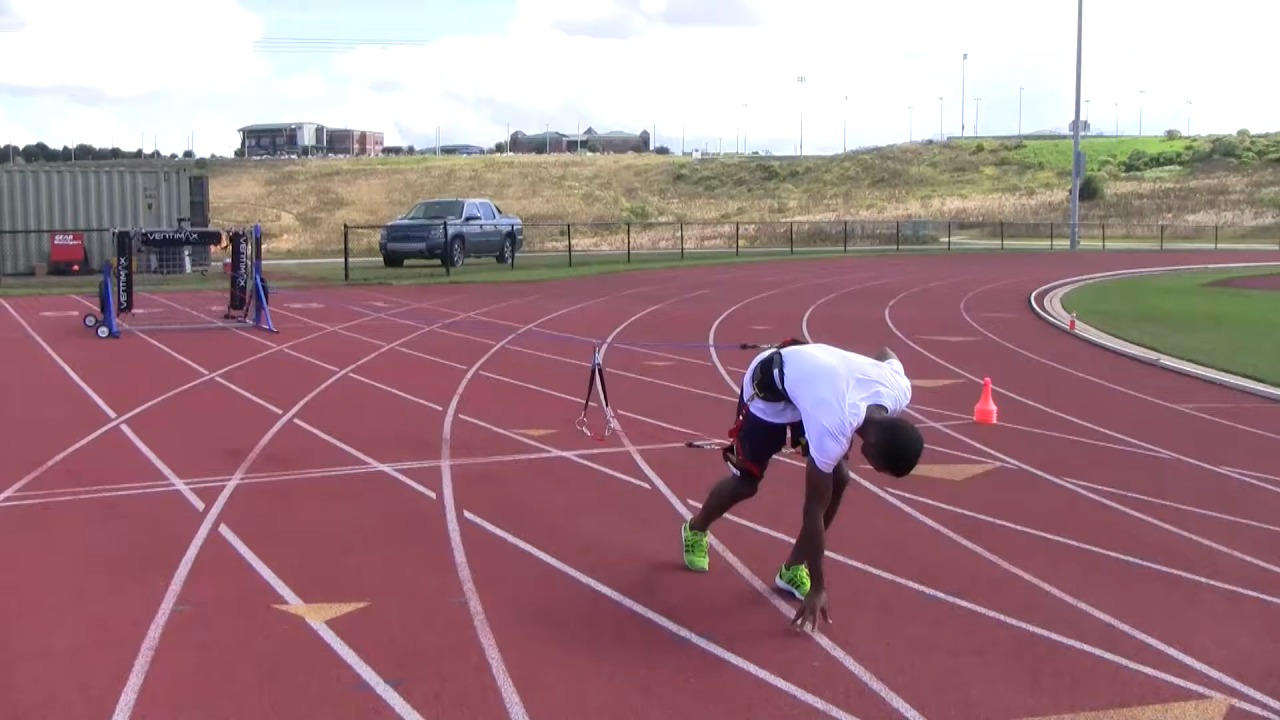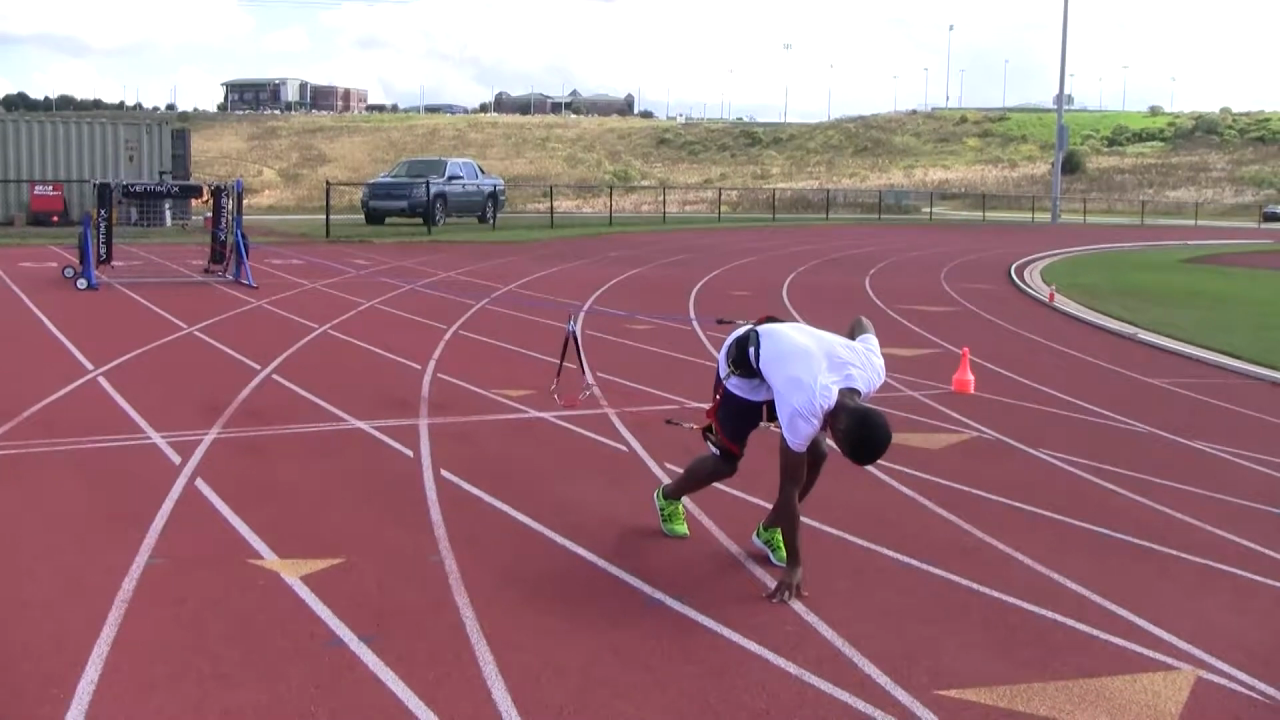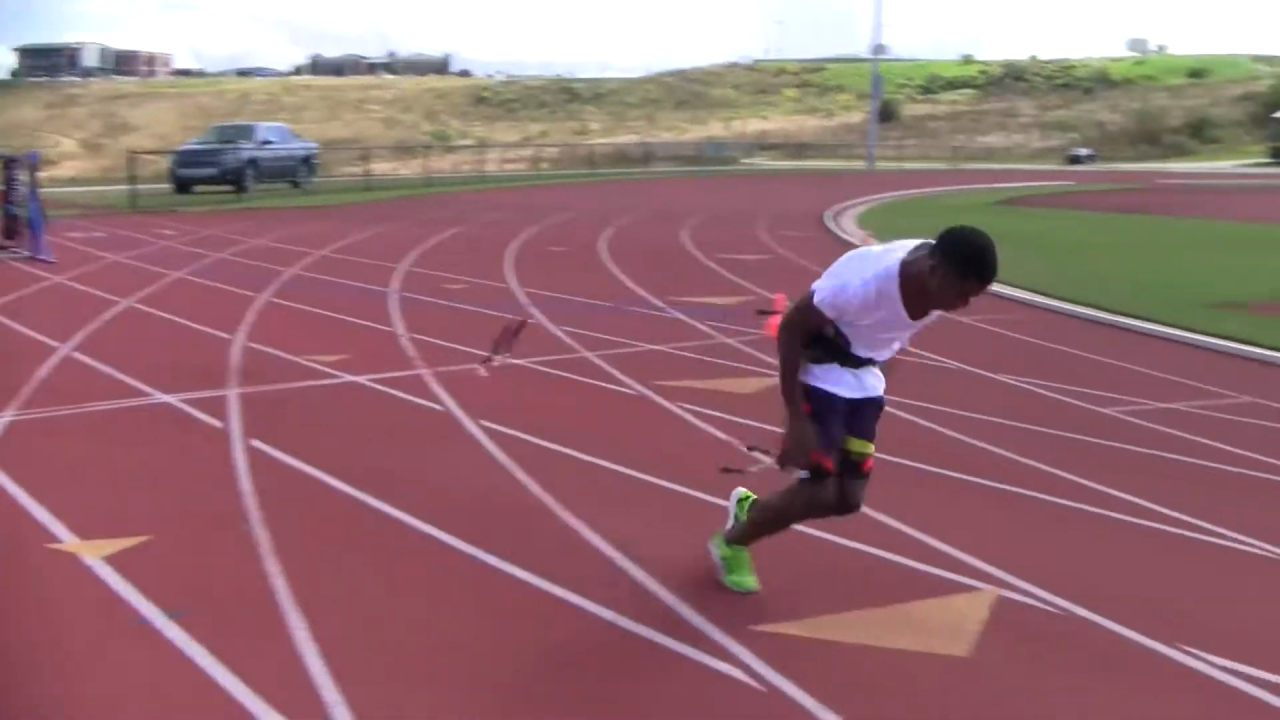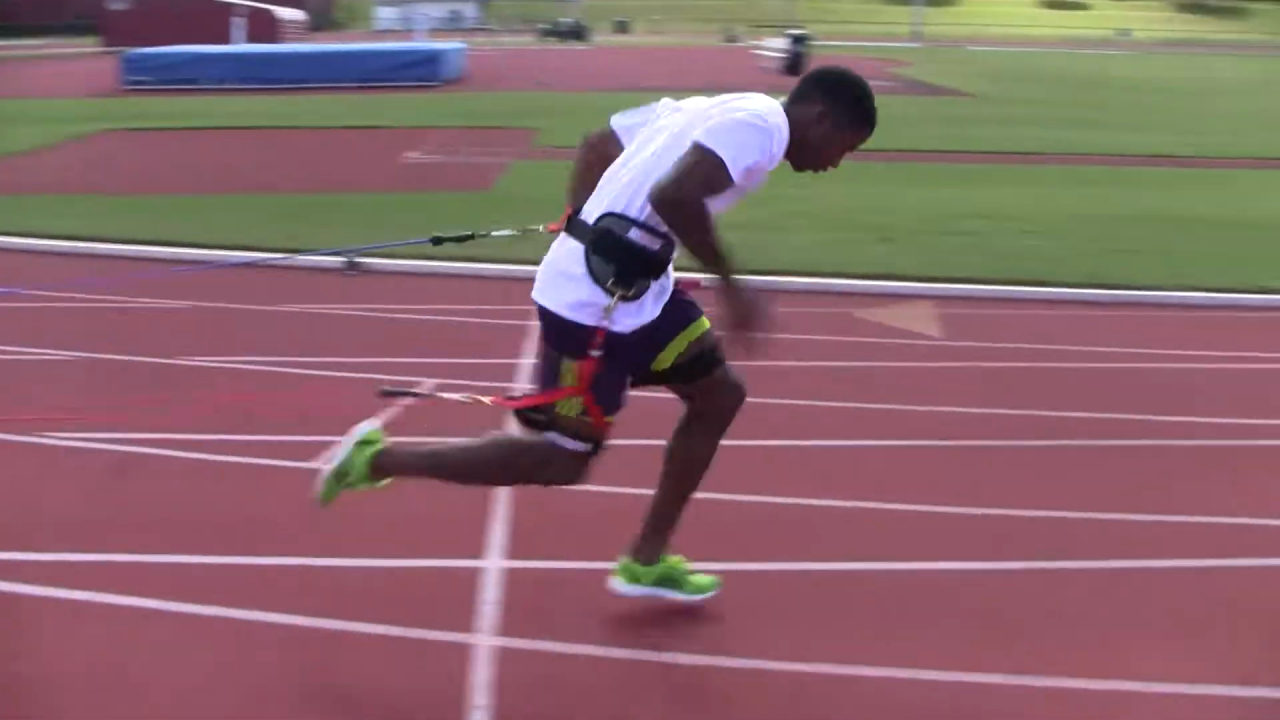
dt=0.7s
person 1, frame 1
left shoulder: (899, 389)
right shoulder: (833, 430)
left elbow: (886, 354)
right elbow: (814, 510)
right wrist: (818, 588)
left hip: (811, 371)
right hip: (769, 385)
left knee: (838, 478)
right knee: (746, 482)
left ankle: (794, 568)
right ankle: (696, 530)
person 1, frame 2
left shoulder: (873, 370)
right shoulder: (805, 411)
left elbow: (861, 323)
right elbow: (790, 488)
right wrist: (794, 564)
left hip: (786, 345)
right hip: (745, 362)
left knee: (816, 453)
right knee: (726, 462)
left ankle: (770, 530)
right ankle: (669, 497)
person 1, frame 3
left shoulder: (953, 259)
right shoulder: (861, 276)
right elbow: (791, 328)
right wrist: (797, 417)
left hip: (866, 374)
right hip: (823, 372)
left knee: (845, 498)
right knee: (821, 494)
left ankle: (751, 509)
right ankle: (733, 543)
person 1, frame 4
left shoulder: (720, 111)
right shoulder: (764, 127)
left elbow: (594, 148)
right elbow: (674, 195)
left wrist: (585, 226)
right wrist: (729, 284)
right hip: (600, 293)
left knee: (721, 396)
right knee: (563, 462)
left ankle: (647, 561)
right ankle: (379, 458)
